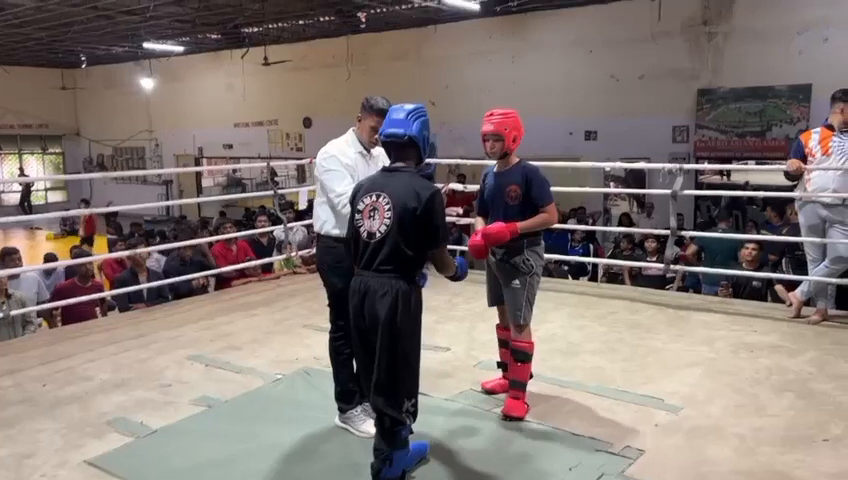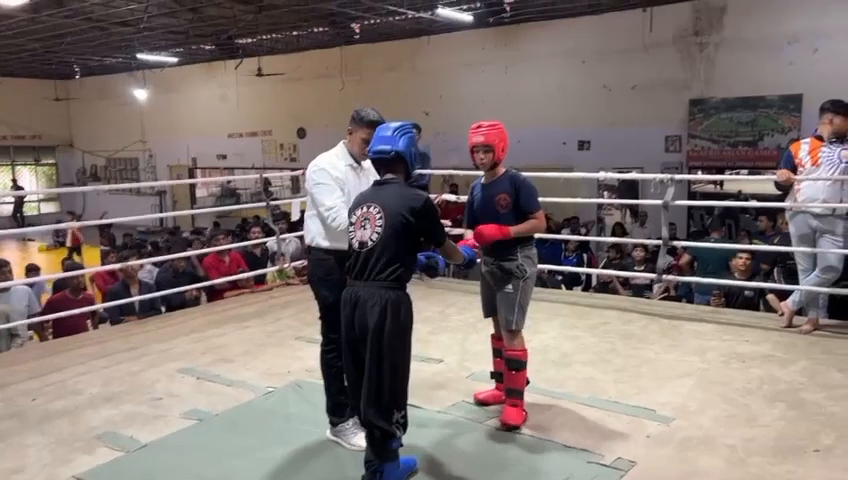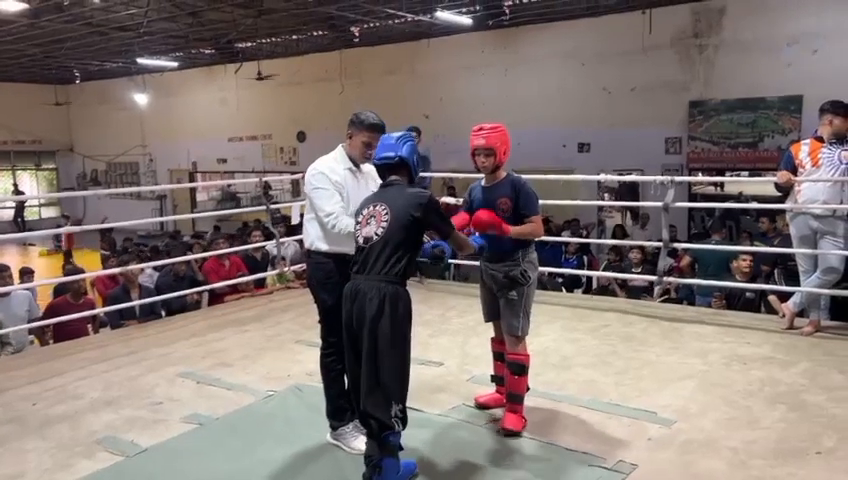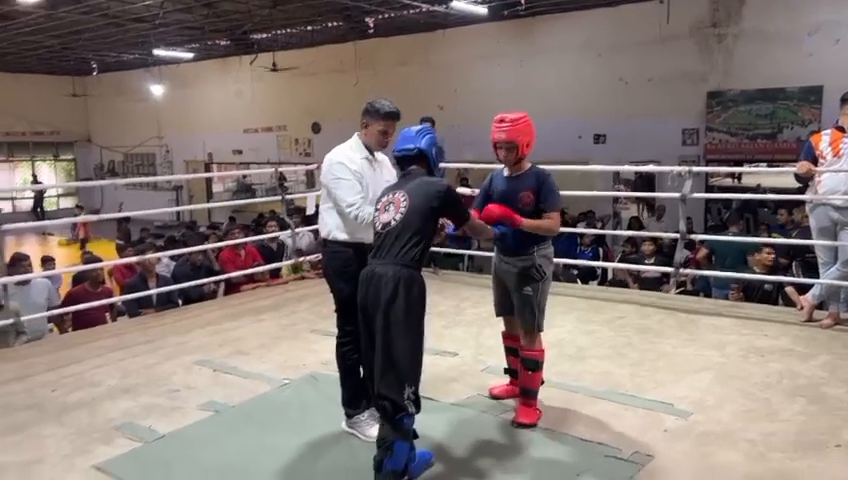
dt=0.3s
person 1, frame 1
left shoulder: (363, 187)
right shoulder: (425, 192)
left elbow: (353, 249)
right elbow: (438, 258)
right wrist: (456, 269)
left hip: (362, 288)
right hip: (397, 293)
left knee: (381, 382)
right knee: (397, 388)
left ankle: (397, 449)
person 1, frame 2
left shoulder: (360, 201)
right shoulder: (415, 201)
right elbow: (445, 249)
left wrist: (418, 259)
right wrist: (466, 255)
left hip: (354, 298)
right hip: (386, 303)
left knee: (365, 390)
right knee: (384, 397)
person 1, frame 3
left shoulder: (367, 203)
right shoulder: (419, 199)
right elbow: (456, 240)
left wrist: (423, 248)
right wrist: (474, 245)
left hip: (355, 294)
right hip: (386, 298)
left knee: (366, 388)
right knee: (385, 393)
person 1, frame 4
left shoulder: (389, 193)
right shoulder: (438, 189)
right elbow: (471, 227)
right wrist: (496, 230)
left hip: (372, 279)
right hip: (400, 283)
left knee: (384, 372)
right knee: (399, 380)
person 2, frame 1
left shoulder: (380, 156)
right shoulder: (334, 155)
right elbow: (349, 206)
right hip: (338, 249)
right knee: (345, 328)
left ankle: (367, 395)
right ankle: (348, 408)
person 2, frame 2
left shoulder: (372, 168)
right shoulder: (324, 167)
right elbow: (338, 219)
right hip: (330, 261)
right knee: (336, 340)
right ankle: (340, 421)
person 2, frame 3
left shoulder: (370, 172)
right shoulder: (323, 171)
right elbow: (337, 224)
right hip: (329, 265)
right knee: (335, 344)
left ankle: (360, 411)
right ankle: (340, 425)
person 2, frame 4
left shoulder: (383, 162)
right shoulder: (341, 161)
right elbow: (356, 214)
left hip: (374, 252)
right hip: (345, 254)
right knee: (351, 331)
left ankle: (374, 399)
right ankle: (355, 413)
person 3, frame 1
left shoulder: (529, 174)
right shoulder: (488, 175)
left elbow: (551, 216)
right elbow: (481, 214)
left wrist: (513, 229)
right wrist: (478, 235)
left hip: (524, 256)
right hip: (495, 255)
left knee: (519, 323)
right knee: (504, 318)
left ankle: (518, 392)
right ankle: (507, 375)
person 3, frame 2
left shoulder: (517, 182)
right shoulder: (476, 188)
left elbow: (540, 222)
right elbow: (471, 228)
left wrist: (505, 232)
left hip: (517, 262)
right hip: (489, 263)
left knee: (512, 330)
right knee: (498, 327)
left ankle: (516, 401)
right ankle: (502, 386)
person 3, frame 3
left shoulder: (517, 186)
right shoulder: (475, 190)
left elbow: (537, 228)
right elbow: (463, 225)
left wrist: (503, 228)
right wrist: (456, 225)
left hip: (518, 267)
right hip: (488, 267)
left knee: (514, 335)
right knee: (498, 331)
left ankle: (516, 408)
right ankle: (502, 390)
person 3, frame 4
left shoulder: (541, 179)
right shoulder: (494, 179)
left elbow: (553, 224)
right elbow: (476, 215)
left wrist: (515, 221)
left hip: (533, 262)
right hip: (502, 259)
left knee: (530, 331)
right knee: (510, 325)
left ankle: (529, 399)
right ankle: (516, 381)
person 4, frame 1
right shoulder: (809, 137)
right elbow: (791, 174)
right wrist: (793, 168)
right hip: (810, 205)
right knee: (815, 259)
left ankle: (800, 294)
right ankle: (822, 307)
person 4, frame 2
right shoulder: (798, 148)
right elbow: (782, 183)
right wrist: (783, 178)
right hip: (800, 215)
right knee: (806, 269)
left ankle: (791, 304)
right ankle: (813, 316)
person 4, frame 3
right shoulder: (798, 149)
right elbow: (782, 186)
right wrist: (782, 180)
right hip: (801, 216)
right knee: (807, 270)
left ankle: (792, 305)
right ankle: (815, 318)
person 4, frame 4
right shoulder: (819, 139)
right elbow: (802, 178)
right wrist: (802, 170)
right hip: (821, 206)
right knee: (826, 261)
left ankle: (812, 298)
